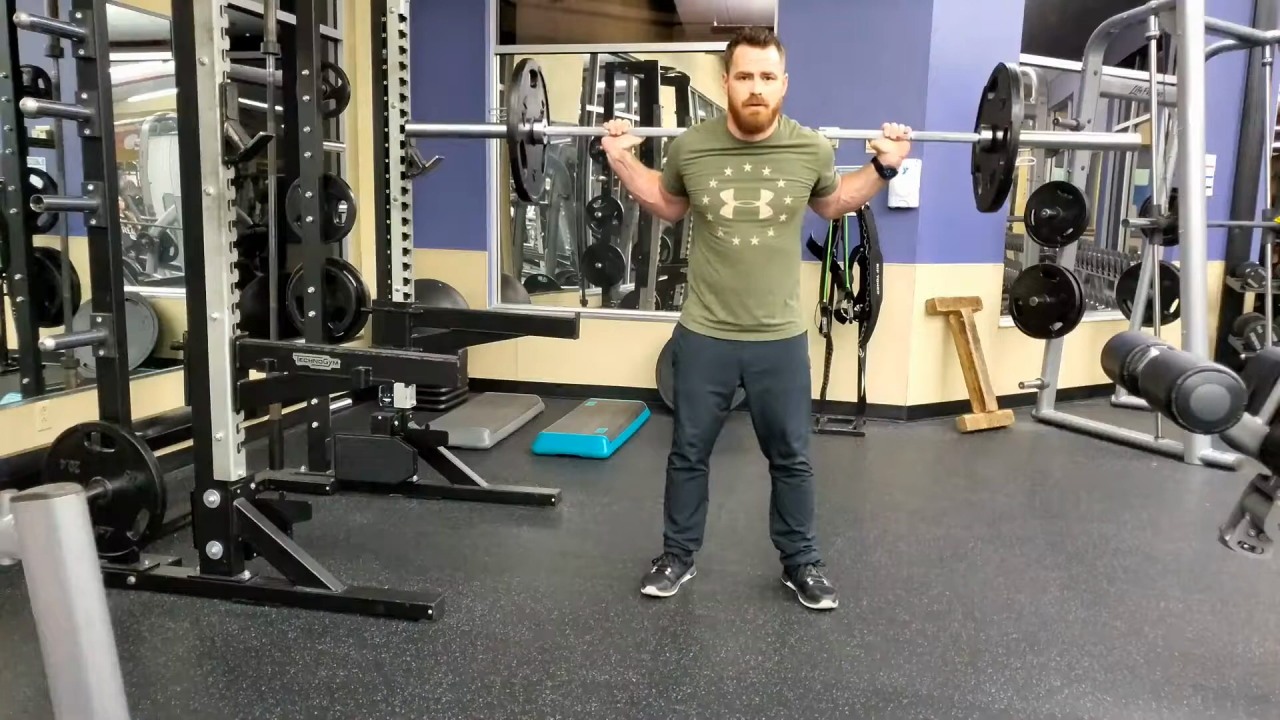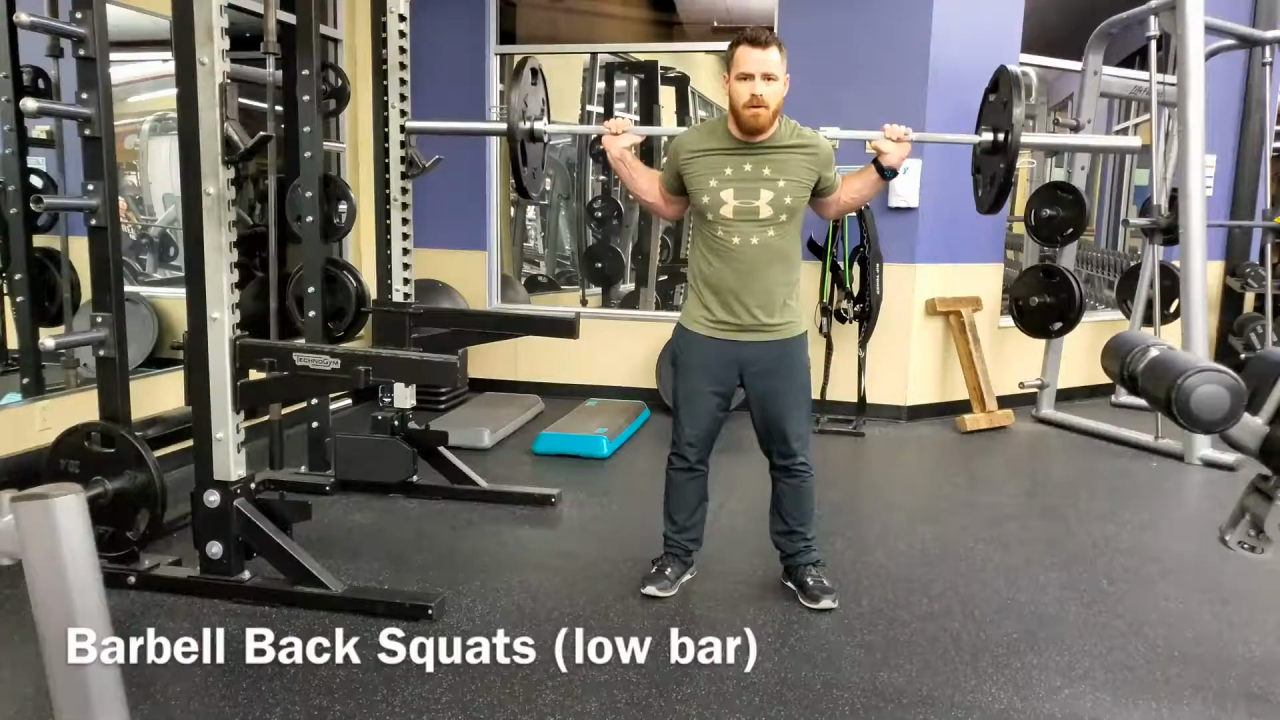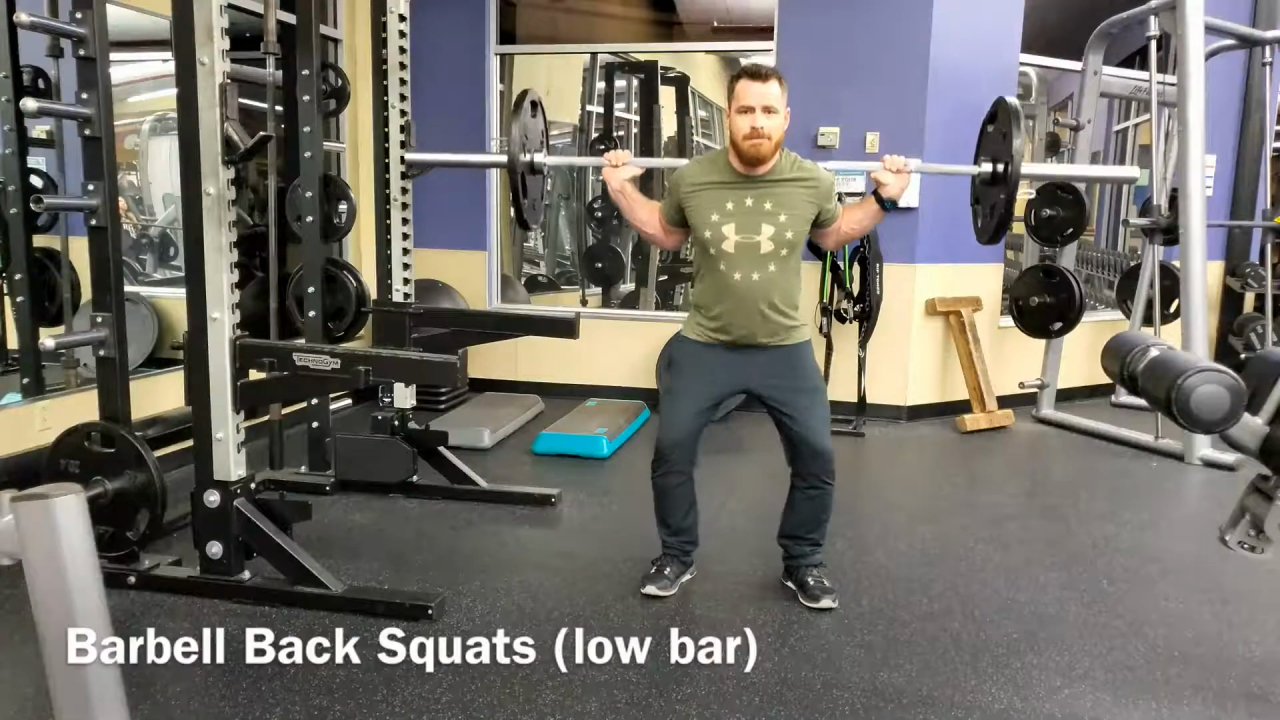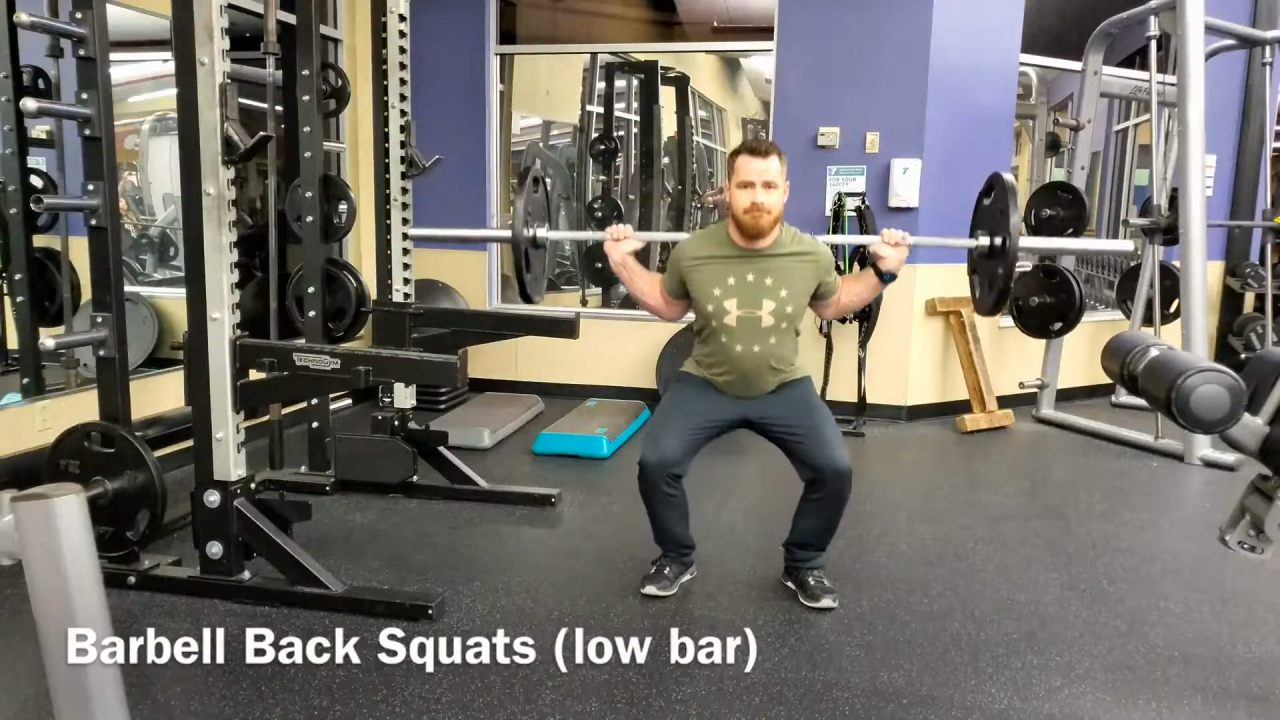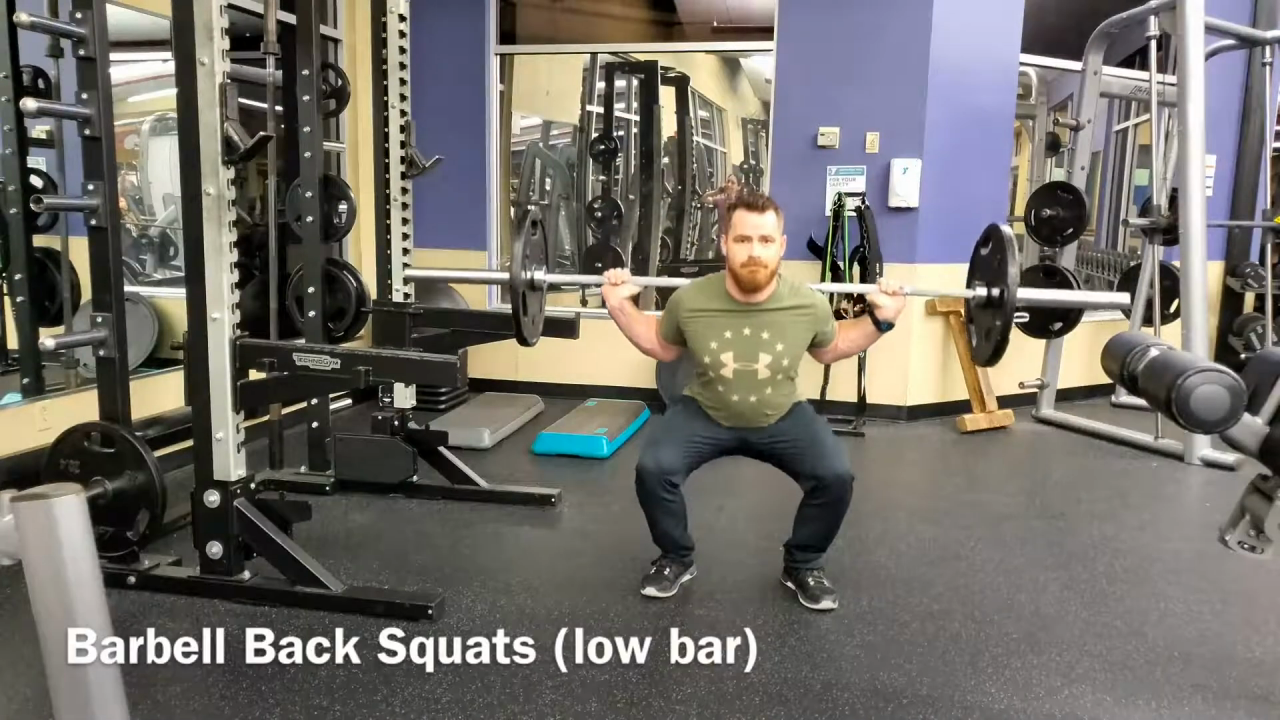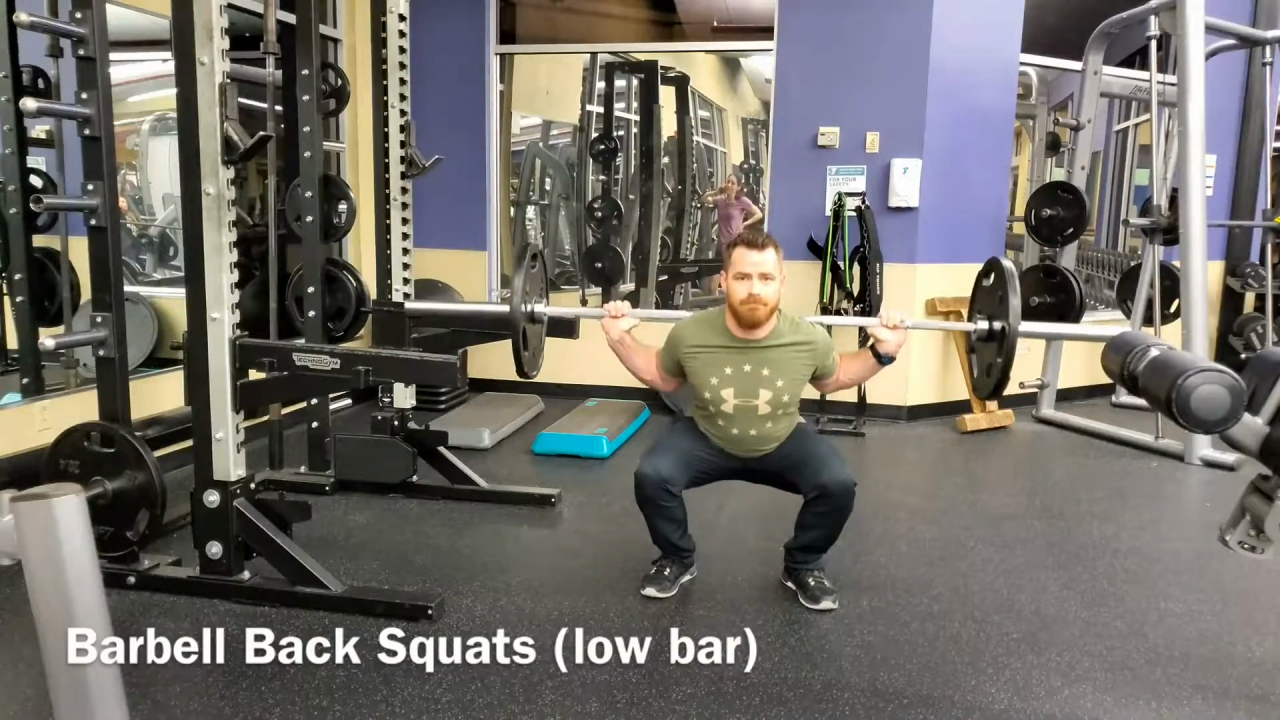
dt=0.4s
person 1, frame 1
left shoulder: (812, 150)
right shoulder: (689, 148)
left elbow: (833, 204)
right elbow: (669, 205)
left wrist: (882, 168)
right wrist: (623, 161)
left hip: (780, 336)
right hip: (704, 334)
left knee: (791, 457)
right knee: (689, 451)
left ankle: (801, 562)
right ankle: (677, 555)
person 1, frame 2
left shoulder: (812, 149)
right shoulder: (690, 147)
left elbow: (833, 204)
right elbow: (667, 204)
left wrist: (884, 168)
right wrist: (622, 159)
left hip: (780, 336)
right hip: (704, 333)
left knee: (791, 458)
right knee: (688, 452)
left ankle: (801, 563)
right ankle: (677, 556)
person 1, frame 3
left shoulder: (813, 182)
right shoulder: (690, 180)
left elbow: (832, 235)
right elbow: (667, 235)
left wrist: (883, 199)
right wrist: (622, 191)
left hip: (783, 346)
right hip: (706, 344)
left knee: (816, 454)
right knee: (671, 447)
left ankle: (802, 564)
right ankle: (676, 557)
person 1, frame 4
left shoulder: (812, 255)
right shoulder: (692, 253)
left elbow: (833, 305)
right elbow: (669, 306)
left wrist: (882, 272)
right wrist: (624, 263)
left hip: (783, 387)
right hip: (706, 385)
left knee: (834, 469)
right knee: (656, 462)
left ankle: (803, 565)
right ankle: (676, 558)
person 1, frame 5
left shoulder: (809, 305)
right shoulder: (689, 301)
left elbow: (831, 348)
right elbow: (663, 347)
left wrist: (879, 320)
right wrist: (620, 307)
left hip: (782, 418)
right hip: (704, 415)
left knee: (836, 476)
right knee: (653, 469)
left ankle: (802, 566)
right ankle: (676, 559)
person 1, frame 6
left shoulder: (810, 340)
right shoulder: (690, 335)
left elbow: (833, 379)
right elbow: (663, 378)
left wrist: (881, 353)
right wrist: (619, 339)
left hip: (782, 444)
right hip: (705, 441)
left knee: (838, 484)
right knee: (652, 476)
left ankle: (802, 566)
right ankle: (677, 559)
